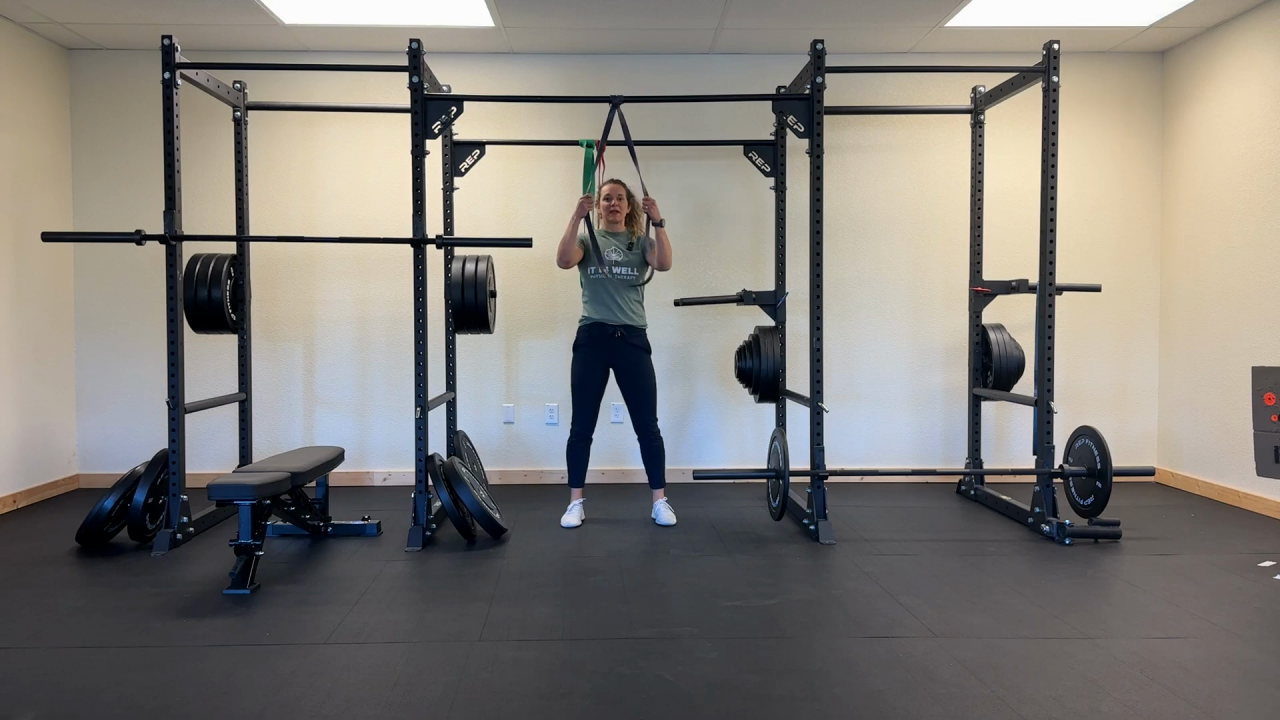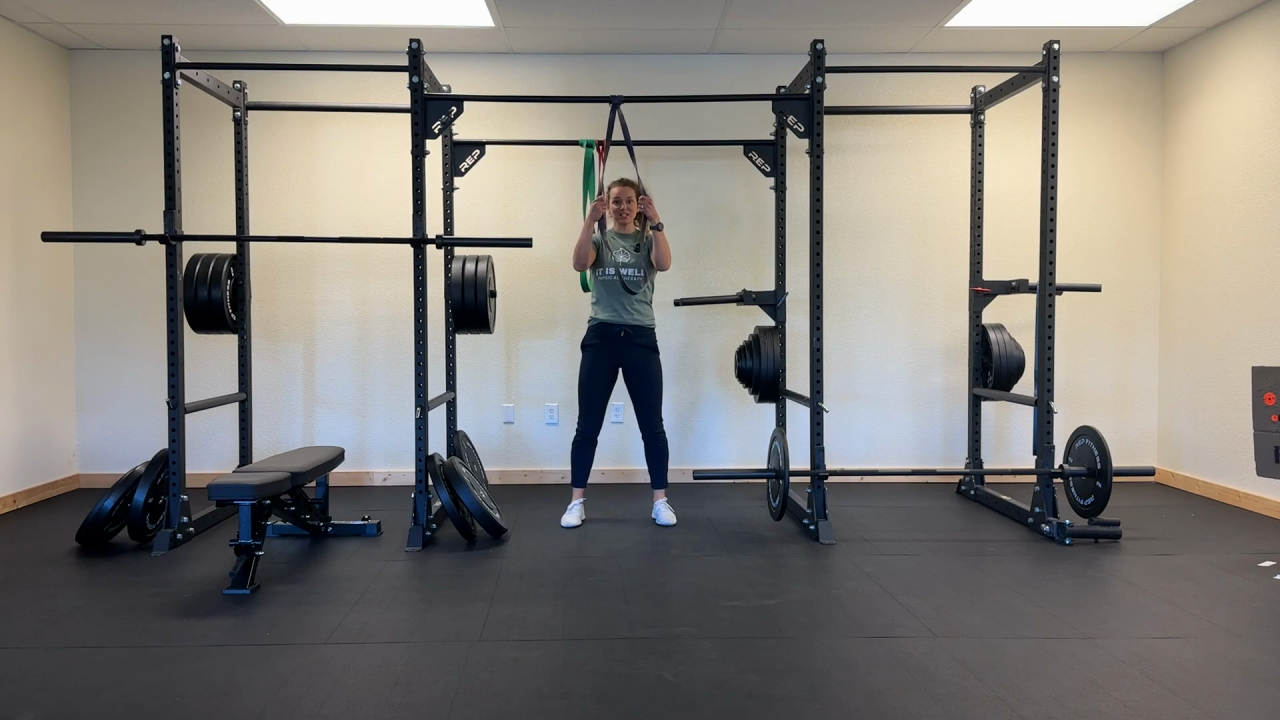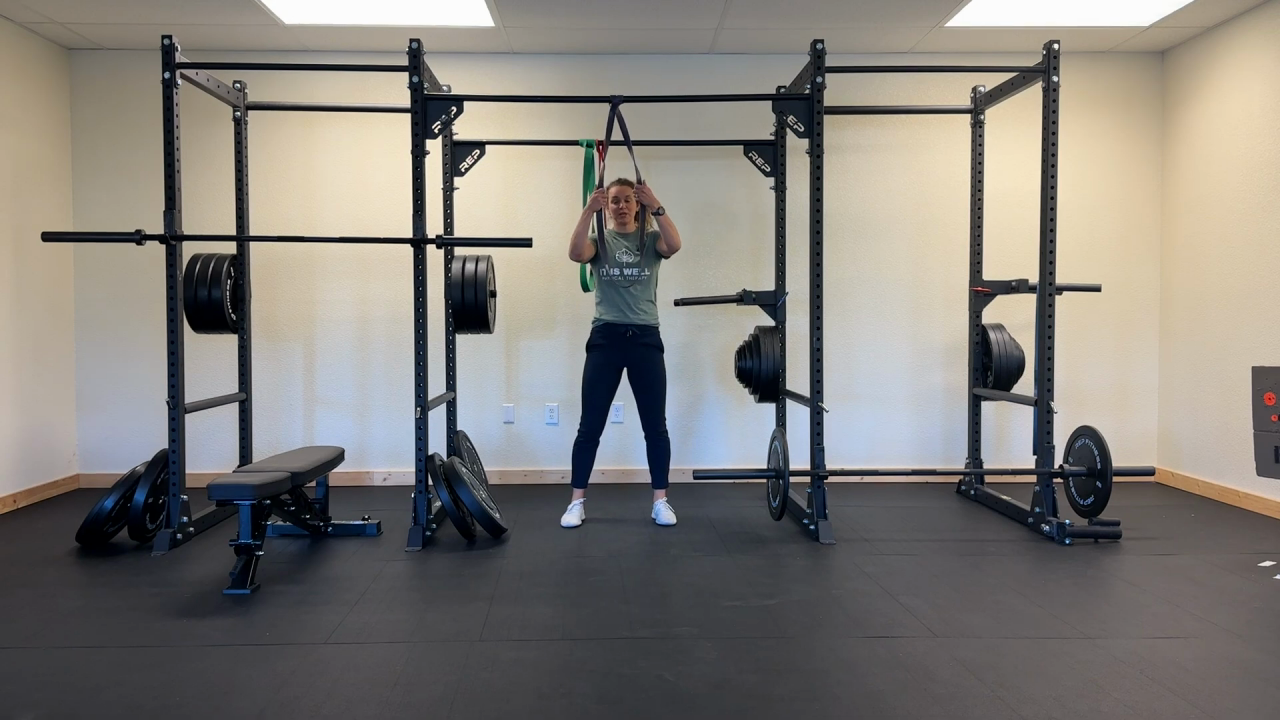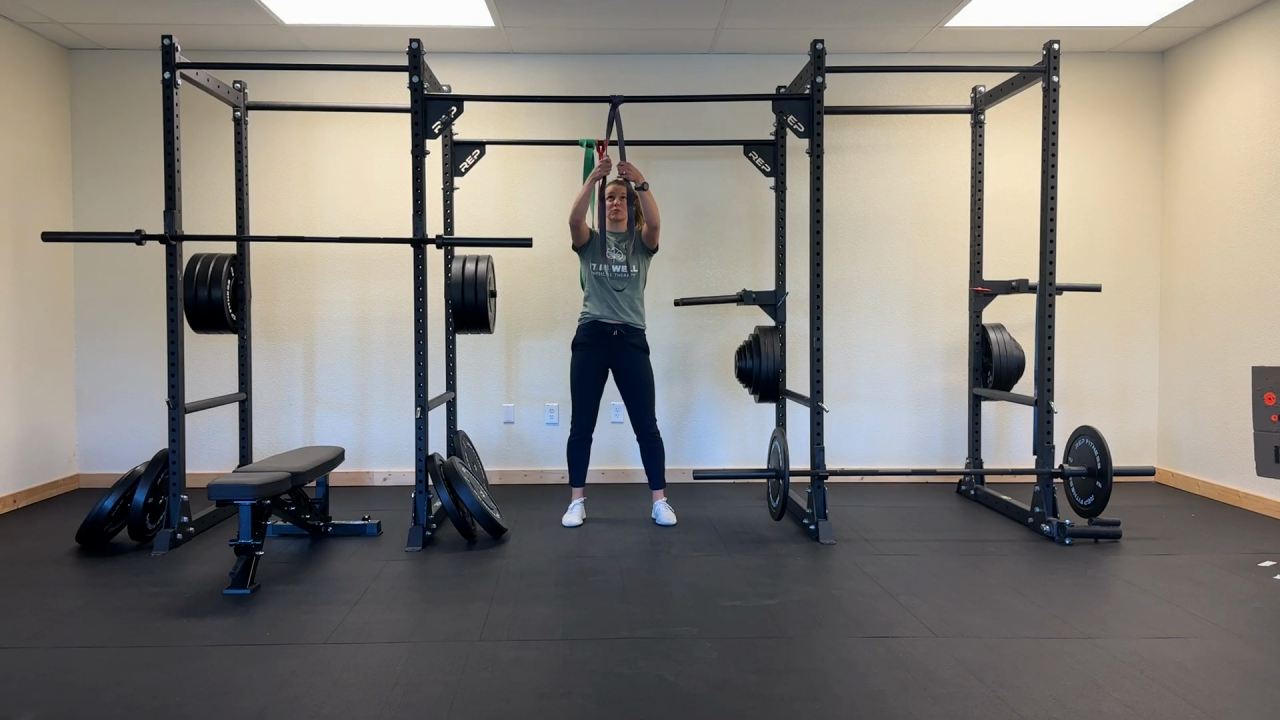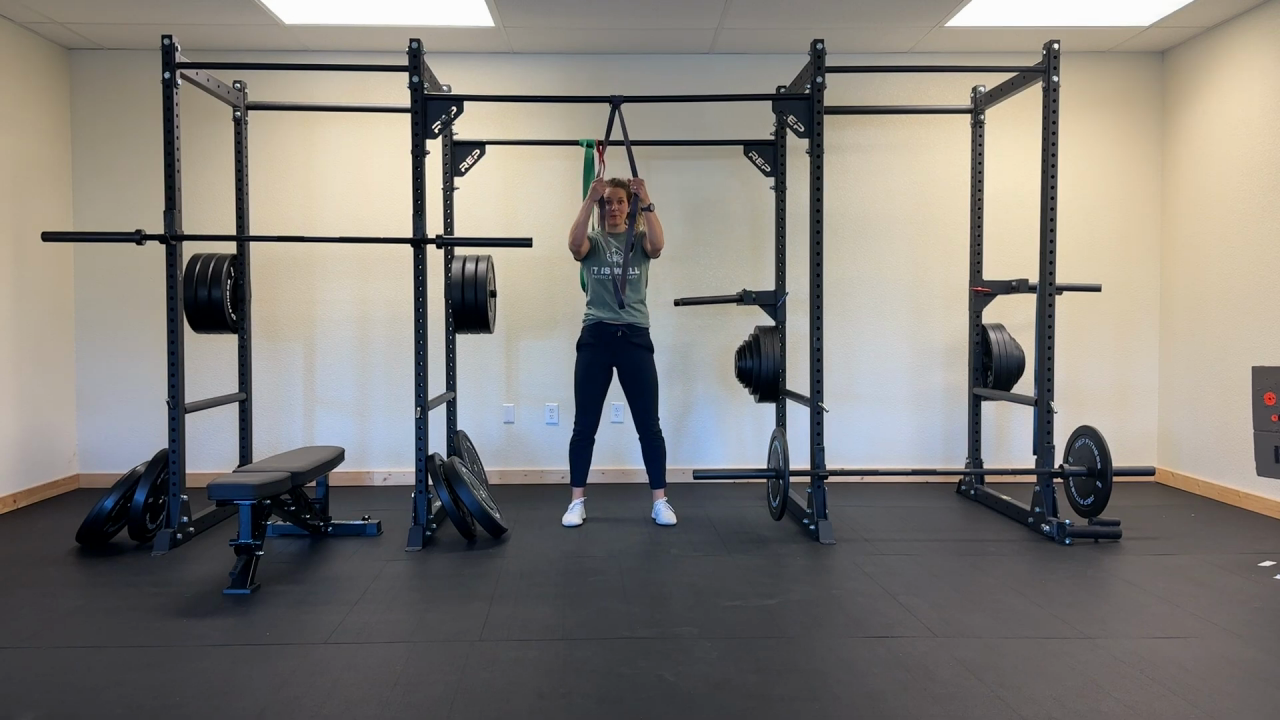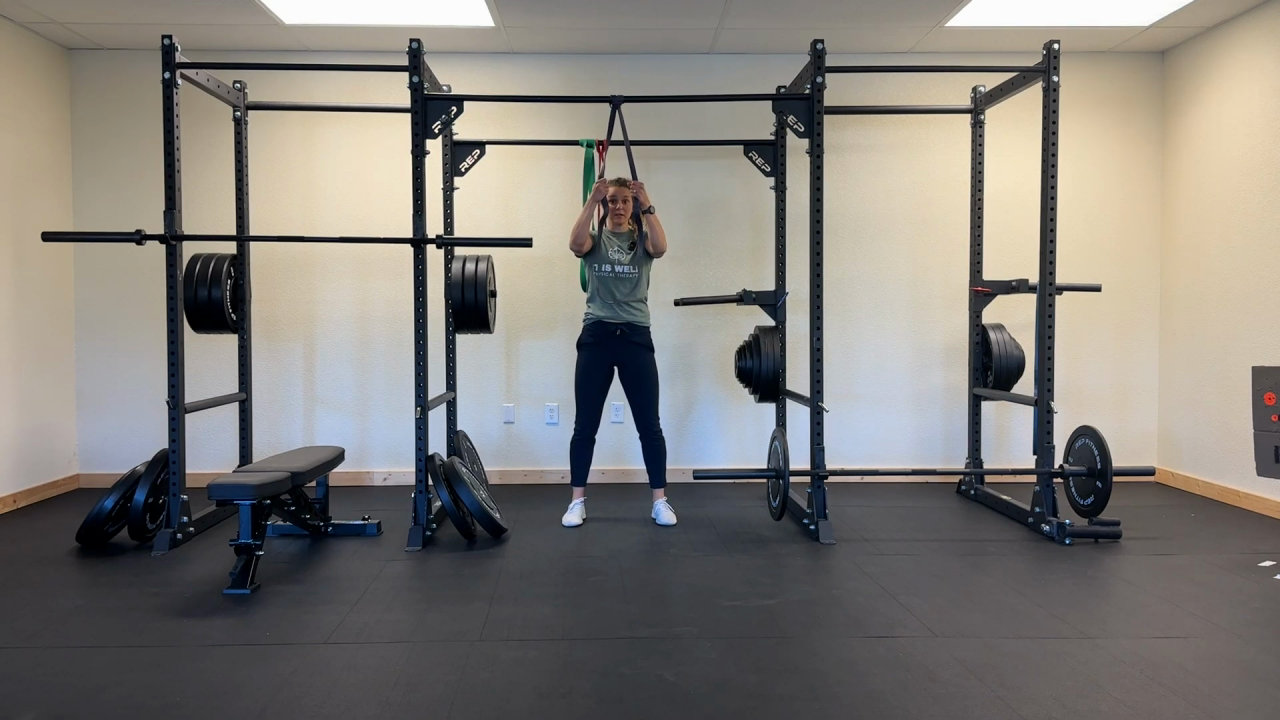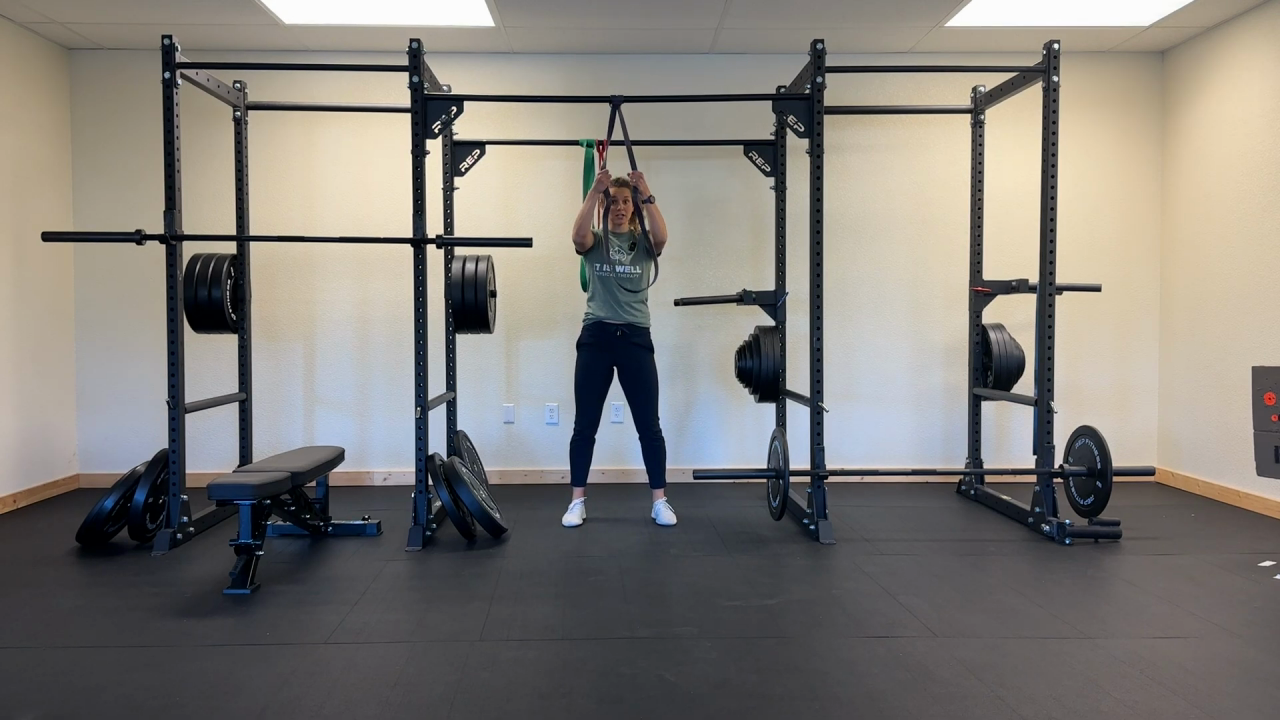
dt=0.7s
person 1, frame 1
left shoulder: (640, 242)
right shoulder: (587, 241)
left elbow: (664, 264)
right elbow: (564, 262)
left wrist: (658, 221)
right wrist: (576, 217)
left hip: (633, 340)
right hip: (593, 339)
left knee: (647, 425)
right knee: (582, 426)
left ankle: (659, 501)
right ankle: (576, 502)
person 1, frame 2
left shoulder: (648, 240)
right shoulder: (599, 240)
left elbow: (664, 265)
right elbow: (579, 264)
left wrist: (656, 222)
right wrist: (590, 220)
left hip: (641, 339)
right hip: (600, 338)
left knee: (652, 425)
right knee: (588, 426)
left ankle: (660, 501)
right ankle: (577, 502)
person 1, frame 3
left shoulder: (650, 238)
right shoulder: (599, 240)
left elbow: (675, 245)
right elbow: (575, 254)
left wrist: (656, 207)
right wrist: (589, 211)
left hip: (645, 339)
right hip: (605, 338)
left knee: (655, 426)
right knee: (590, 425)
left ankle: (660, 501)
right ankle: (577, 502)
person 1, frame 4
left shoulder: (641, 242)
right shoulder: (590, 241)
left elbow: (655, 223)
right elbow: (574, 219)
left wrist: (641, 183)
right wrist: (592, 179)
left hip: (631, 340)
right hip: (591, 338)
left knee: (647, 426)
right knee: (581, 425)
left ankle: (659, 501)
right ankle: (577, 501)
person 1, frame 5
left shoulder: (639, 240)
right shoulder: (592, 242)
left elbow: (658, 244)
right elbow: (575, 245)
left wrist: (646, 200)
right wrist: (589, 199)
left hip: (635, 339)
right hip: (596, 338)
left knee: (649, 425)
right knee: (584, 425)
left ankle: (659, 501)
right ankle: (577, 501)
person 1, frame 6
left shoulder: (642, 239)
right shoulder: (595, 239)
left elbow: (661, 248)
right elbow: (575, 244)
left wrist: (647, 205)
right wrist: (591, 201)
left hip: (636, 337)
right hip: (596, 336)
left knee: (649, 424)
right knee: (585, 425)
left ankle: (660, 501)
right ankle: (577, 502)
person 1, frame 7
left shoulder: (644, 241)
right shoulder: (595, 240)
left elbow: (661, 237)
right elbow: (577, 236)
left wrist: (647, 195)
right wrist: (594, 192)
left hip: (635, 337)
right hip: (596, 337)
left knee: (649, 425)
right knee: (585, 425)
left ankle: (659, 502)
right ankle: (577, 502)
